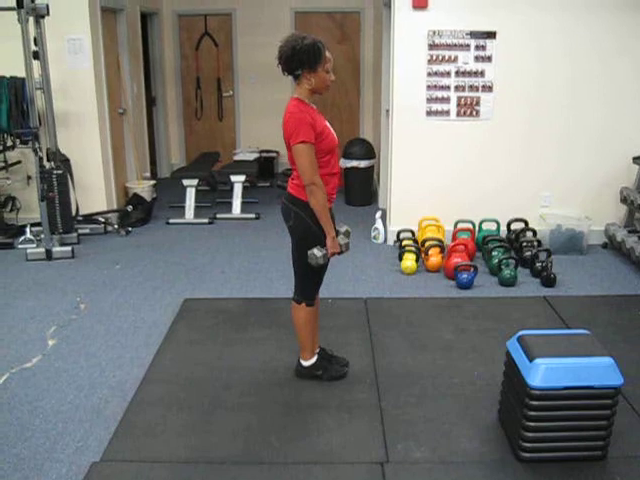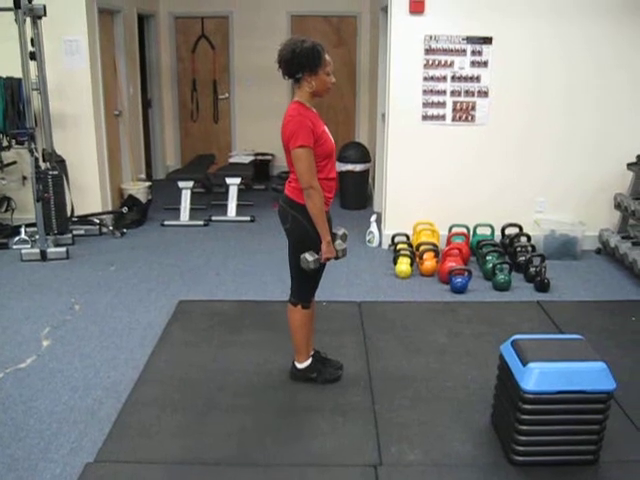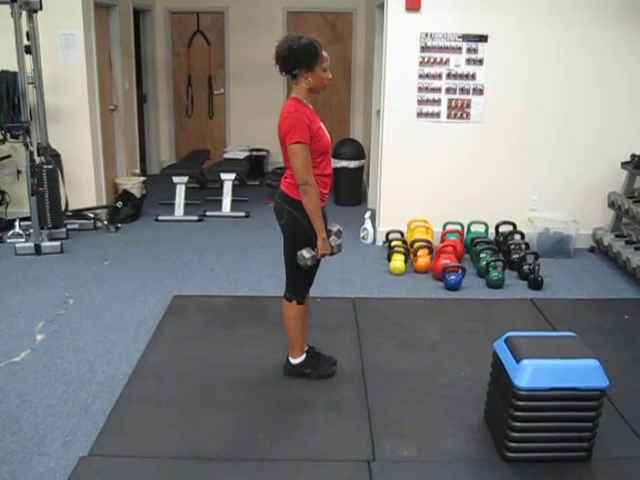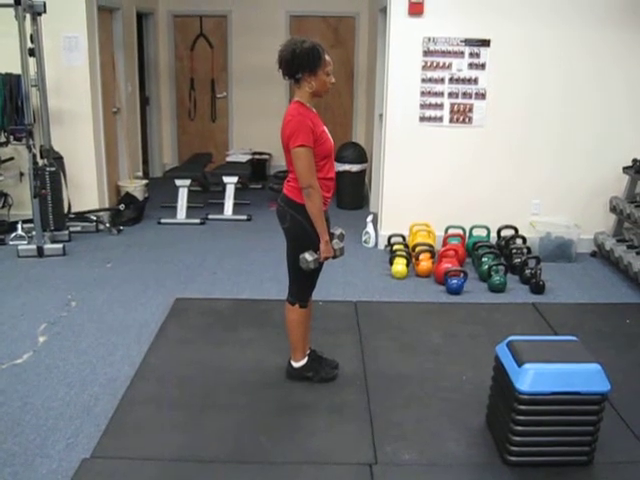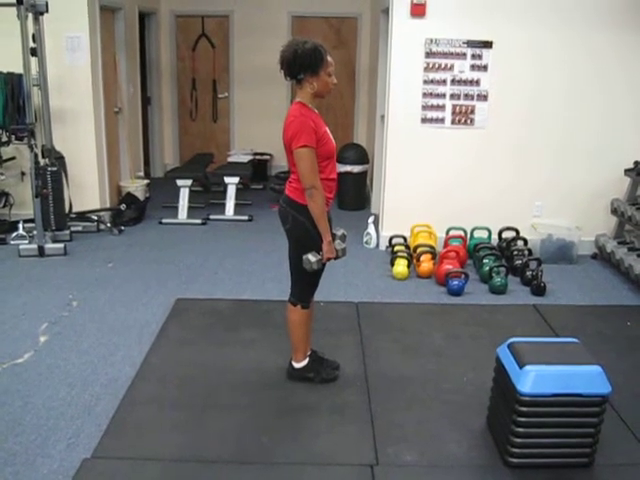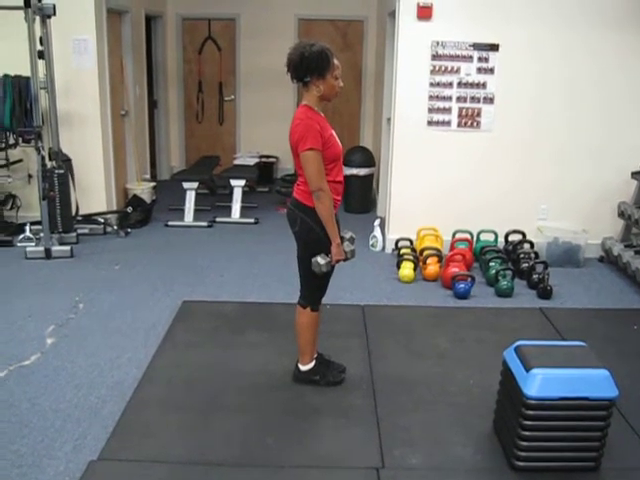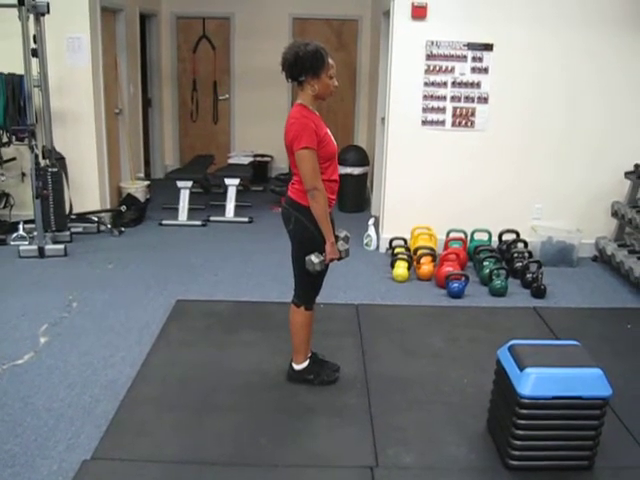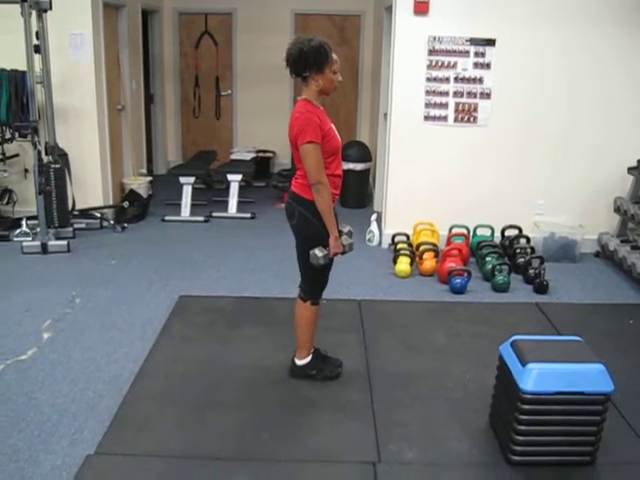
dt=0.5s
person 1, frame 1
left shoulder: (306, 110)
right shoulder: (300, 116)
right elbow: (311, 182)
left wrist: (329, 225)
right wrist: (330, 232)
left hip: (310, 208)
right hip: (305, 211)
left knee: (312, 287)
right knee: (306, 289)
left ankle: (314, 352)
right ankle: (307, 362)
person 1, frame 2
left shoulder: (306, 113)
right shoulder: (300, 119)
right elbow: (309, 186)
left wrist: (326, 226)
right wrist: (325, 237)
left hip: (307, 210)
right hip: (302, 214)
left knee: (308, 290)
right knee: (302, 292)
left ankle: (308, 354)
right ankle: (302, 365)
person 1, frame 3
left shoulder: (303, 109)
right shoulder: (296, 116)
right elbow: (305, 182)
left wrist: (320, 224)
right wrist: (321, 233)
left hip: (302, 206)
right hip: (298, 210)
left knee: (302, 285)
right knee: (297, 287)
left ankle: (303, 350)
right ankle: (296, 360)
person 1, frame 4
left shoulder: (306, 113)
right shoulder: (300, 120)
right elbow: (309, 186)
left wrist: (323, 226)
right wrist: (323, 236)
left hip: (304, 210)
right hip: (301, 213)
left knee: (305, 289)
right knee: (300, 291)
left ankle: (305, 353)
right ankle: (298, 364)
person 1, frame 5
left shoulder: (307, 113)
right shoulder: (302, 121)
right elbow: (311, 187)
left wrist: (325, 230)
right wrist: (326, 237)
left hip: (305, 210)
right hip: (303, 213)
left knee: (307, 289)
right knee: (302, 291)
left ankle: (305, 354)
right ankle: (299, 364)
person 1, frame 6
left shoulder: (314, 117)
right shoulder: (308, 123)
right elbow: (318, 189)
left wrist: (333, 232)
right wrist: (335, 239)
left hip: (313, 213)
right hip: (311, 216)
left knee: (314, 292)
right knee: (311, 294)
left ankle: (311, 357)
right ankle: (305, 367)
person 1, frame 7
left shoulder: (309, 115)
right shoulder: (303, 122)
right elbow: (313, 187)
left wrist: (328, 231)
right wrist: (329, 238)
left hip: (309, 212)
right hip: (306, 215)
left knee: (309, 290)
right knee: (305, 292)
left ankle: (305, 356)
right ankle: (300, 366)
person 1, frame 8
left shoulder: (313, 110)
right shoulder: (308, 116)
right elbow: (318, 181)
left wrist: (331, 225)
right wrist: (333, 232)
left hip: (311, 206)
right hip: (310, 209)
left knee: (313, 285)
right knee: (313, 286)
left ankle: (308, 351)
right ankle: (302, 361)
